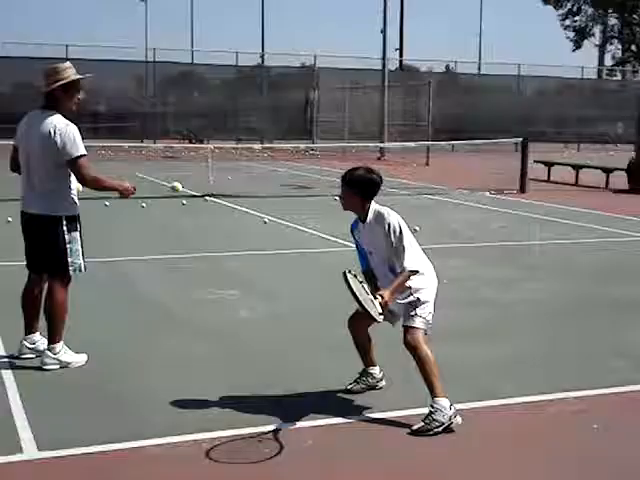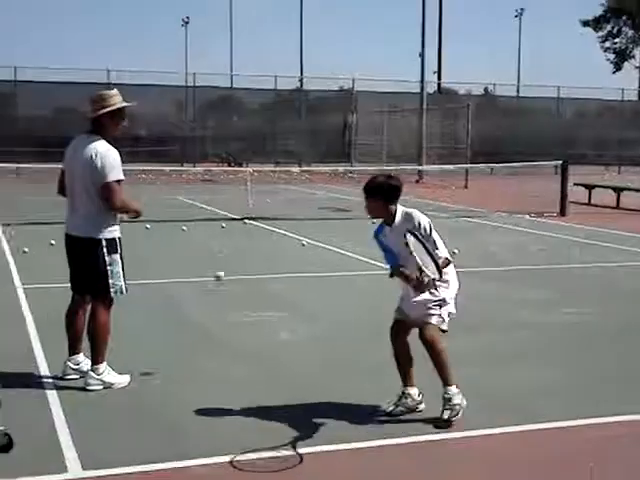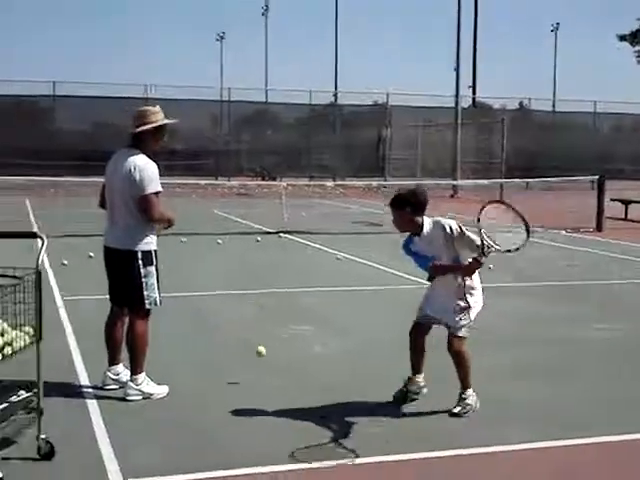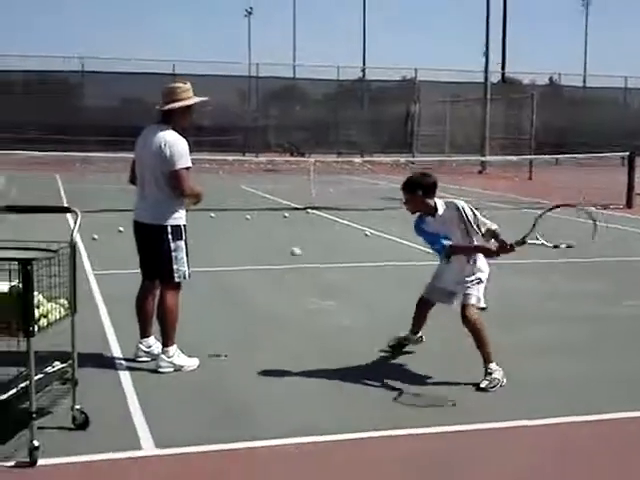
dt=0.2s
person 1, frame 1
left shoulder: (27, 121)
right shoulder: (64, 129)
left elbow: (15, 165)
right elbow: (86, 177)
right wrist: (119, 186)
left hip: (31, 211)
right hip: (57, 215)
left knee: (36, 277)
right knee: (60, 281)
left ankle: (31, 340)
right ankle: (54, 350)
person 1, frame 2
left shoulder: (74, 145)
right shoulder: (106, 153)
left elbow: (63, 188)
right elbow: (115, 202)
right wrist: (134, 208)
left hip: (74, 233)
right hip: (99, 237)
left knee: (80, 298)
right knee: (102, 302)
left ankle: (74, 360)
right ankle: (97, 371)
person 1, frame 3
left shoulder: (116, 159)
right shoulder: (145, 166)
left elbow: (104, 202)
right elbow: (153, 213)
right wrist: (169, 218)
left hip: (113, 245)
right hip: (136, 249)
left knee: (119, 309)
right knee: (140, 313)
left ankle: (114, 370)
right ankle: (137, 381)
person 1, frame 4
left shoulder: (146, 135)
right shoulder: (175, 141)
left elbow: (134, 177)
right elbow: (183, 188)
right wrist: (198, 193)
left hip: (143, 220)
right hip: (166, 224)
left knee: (150, 283)
right knee: (170, 287)
left ankle: (146, 343)
right ankle: (168, 353)
person 2, frame 1
left shoulder: (388, 221)
right shoulder: (356, 228)
left elbow: (411, 265)
right elbow: (368, 268)
left wrist: (390, 291)
right wrist: (377, 291)
left hip: (417, 285)
right hip: (388, 287)
left knee: (413, 340)
right knee: (356, 323)
left ankle: (443, 408)
right ankle: (372, 373)
person 2, frame 2
left shoulder: (416, 220)
right shoulder: (380, 234)
left elbow: (444, 256)
right elbow: (396, 267)
right wrist: (411, 280)
left hip: (440, 284)
right hip: (415, 286)
left knee: (428, 335)
right knee: (397, 333)
left ankle: (452, 394)
right ankle: (410, 395)
person 2, frame 3
left shoulder: (445, 227)
right shoulder: (409, 245)
left elbow: (477, 247)
right elbow: (433, 269)
left wrist: (476, 261)
right wrist: (461, 267)
left hip: (466, 293)
right hip: (438, 294)
left knee: (455, 342)
right knee: (417, 331)
left ankle: (468, 394)
right ankle: (416, 381)
person 2, frame 4
left shoulder: (457, 207)
right shoulder: (421, 225)
left elbow: (488, 228)
right elbow: (449, 249)
left wrist: (499, 243)
right wrist: (483, 248)
left hip: (472, 271)
right hip: (448, 271)
left knee: (469, 316)
right knee: (422, 305)
left ankle: (493, 370)
right ankle: (413, 336)
